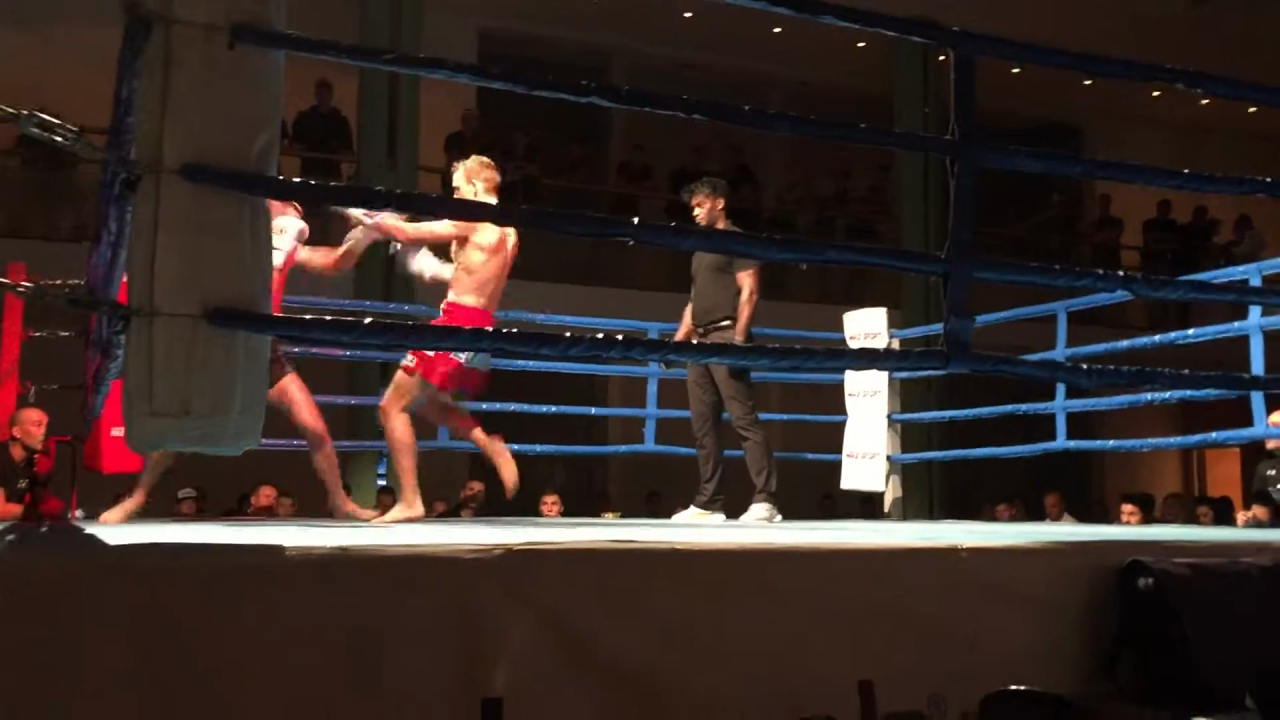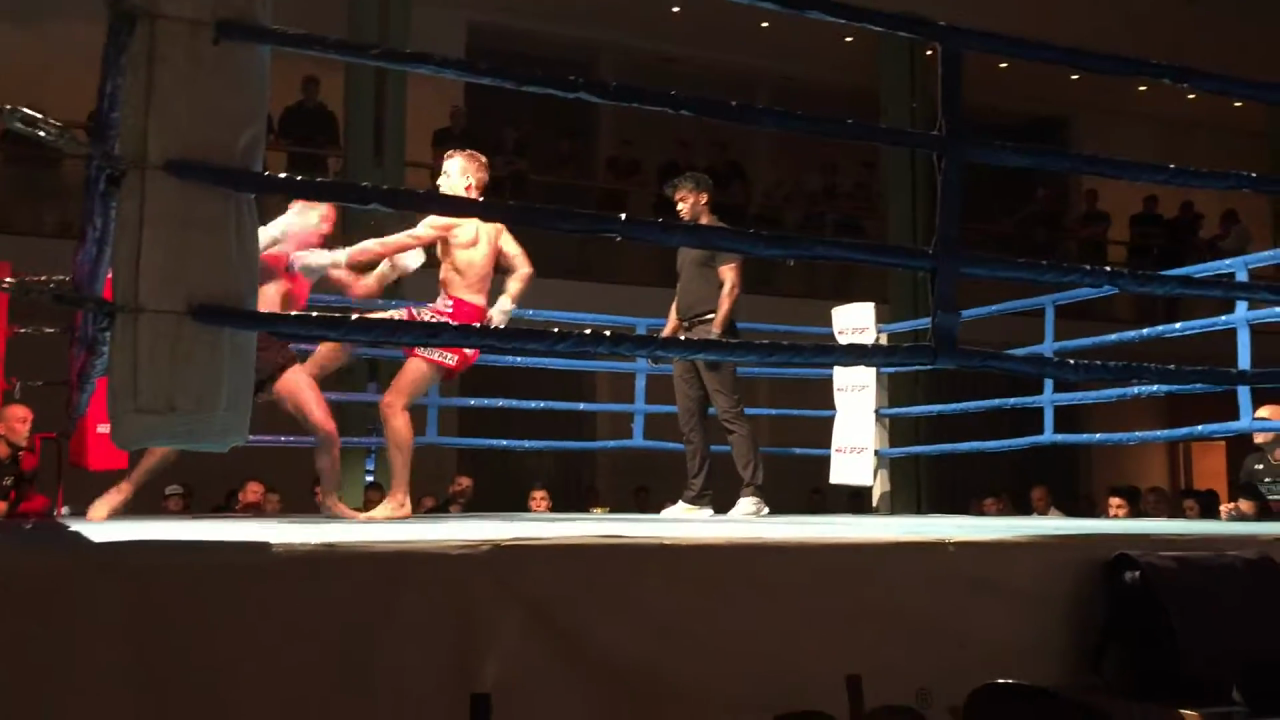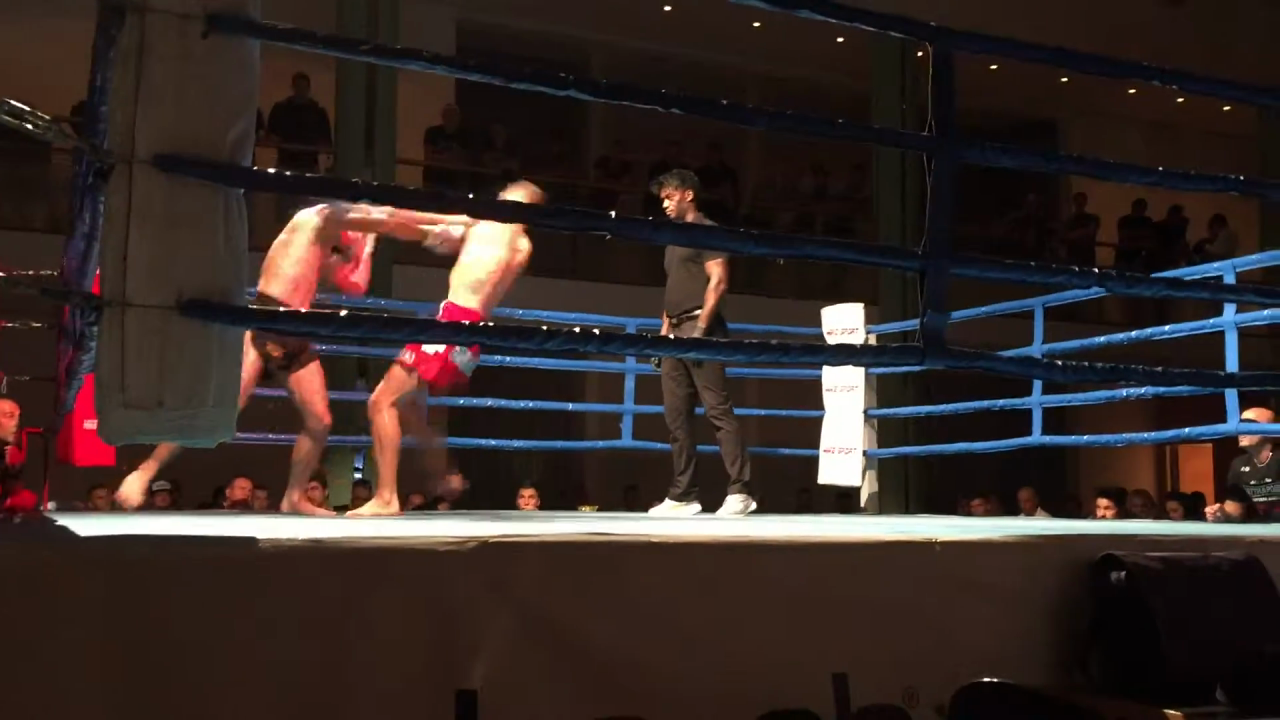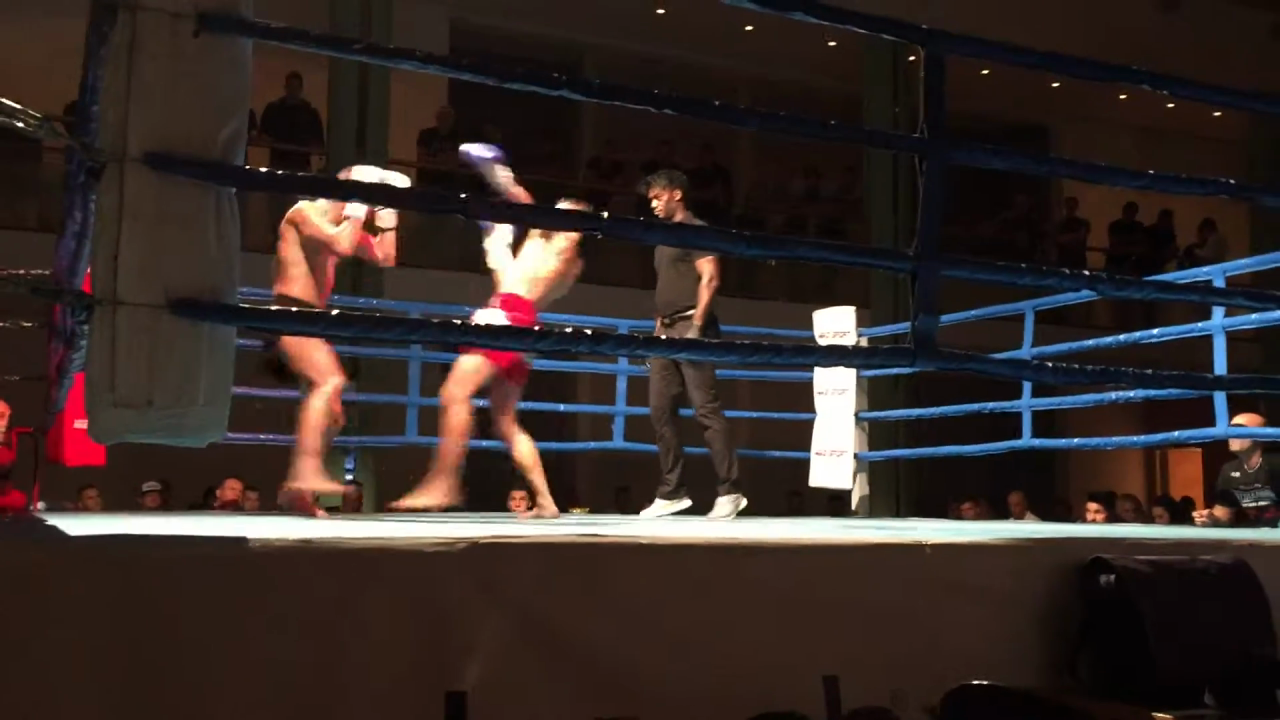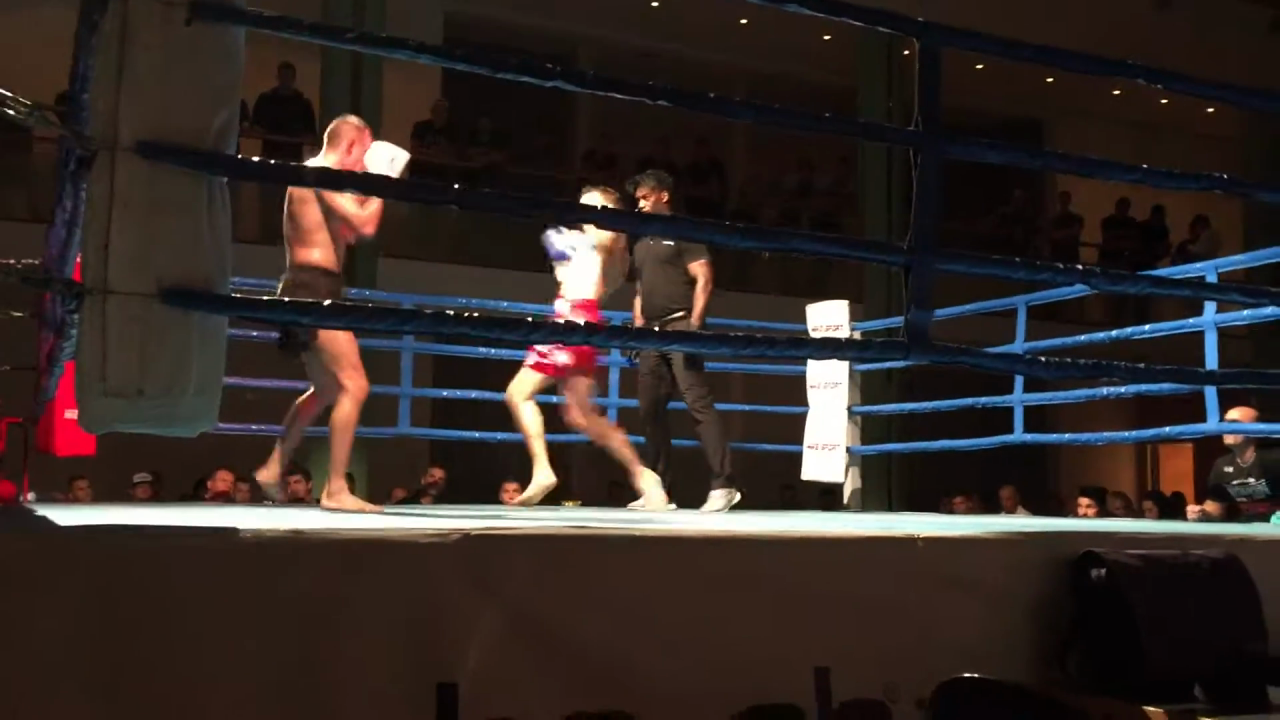
dt=0.2s
person 1, frame 1
left shoulder: (471, 220)
right shoulder: (505, 229)
left elbow: (408, 233)
left wrist: (374, 219)
left hip: (459, 326)
right hip: (480, 327)
left knee: (392, 407)
right knee: (431, 405)
left ankle: (410, 501)
right ankle: (496, 451)
person 1, frame 2
left shoulder: (451, 219)
right shoulder: (493, 225)
left elbow: (386, 246)
right elbow: (523, 269)
left wrist: (330, 258)
right wrist: (504, 306)
left hip: (457, 323)
right hip: (445, 315)
left knee: (393, 404)
left ankle: (399, 499)
person 1, frame 3
left shoulder: (493, 223)
right shoulder: (522, 245)
left hip: (455, 324)
right hip: (467, 327)
left knee: (383, 403)
right knee: (408, 403)
left ankle: (385, 498)
right ankle: (444, 476)
person 1, frame 4
left shoulder: (565, 233)
right shoulder: (573, 266)
left elbow: (527, 206)
left wrist: (500, 175)
right wrist: (498, 244)
left hip: (506, 314)
right hip: (521, 323)
left knee: (454, 396)
right knee: (505, 422)
left ankle: (441, 484)
right ankle: (545, 500)
person 1, frame 5
left shoulder: (608, 231)
left elbow: (598, 241)
left wrist: (571, 245)
right wrist: (563, 262)
left hip: (578, 318)
right hip: (568, 320)
left knee: (582, 416)
right knee: (516, 394)
left ankle: (643, 476)
right ankle: (541, 471)
person 2, frame 1
left shoulder: (290, 252)
left elbow: (337, 263)
left wrist: (359, 238)
right wrist: (277, 251)
left hip: (265, 354)
left knee: (314, 428)
left ankle: (339, 501)
right ankle: (137, 498)
person 2, frame 2
right shoulder: (268, 241)
left elbow: (360, 289)
left wrist: (390, 269)
left hip: (276, 351)
left knee: (326, 429)
left ankle: (331, 500)
right ankle: (124, 490)
person 2, frame 3
left shoulder: (327, 251)
right shoulder: (321, 217)
left elbow: (355, 287)
right elbow: (386, 218)
left wrist: (366, 244)
right wrist: (446, 221)
left hip: (294, 331)
left knee: (320, 422)
left ankle: (295, 497)
right ankle: (146, 471)
person 2, frame 4
left shoulder: (340, 222)
right shoulder: (306, 210)
left elbow: (385, 258)
right elbow: (342, 246)
left wrist: (386, 212)
right wrist: (358, 208)
left knee: (331, 416)
right knee: (331, 380)
left ankle: (297, 488)
right ankle: (306, 471)
person 2, frame 5
right shoulder: (322, 174)
left elbow: (347, 235)
right elbow: (363, 226)
left hip: (314, 291)
right hip: (312, 290)
left knee: (325, 388)
right knee: (354, 385)
left ankle: (274, 468)
right ankle: (336, 489)
person 3, frame 1
right shoulder: (701, 250)
left elbow: (749, 293)
left wrist: (739, 340)
right wrist: (677, 341)
left hip: (725, 337)
right hip: (700, 342)
left knee: (743, 419)
right knee: (703, 425)
left ankle: (765, 500)
right ankle: (708, 503)
person 3, frame 2
right shoulder: (687, 244)
left elbow: (731, 286)
left wrist: (716, 332)
right wrist: (664, 337)
left hip: (710, 331)
right hip: (686, 337)
left knee: (729, 412)
right knee: (690, 420)
left ankle: (752, 493)
right ankle: (696, 498)
person 3, frame 3
left shoulder: (707, 231)
right shoulder: (675, 241)
left elbow: (718, 281)
left wrist: (700, 328)
right wrist: (663, 336)
left hip: (699, 329)
right hip: (676, 334)
left knee: (717, 409)
right knee: (676, 416)
left ankle: (739, 491)
right ankle: (682, 495)
person 3, frame 4
left shoulder: (696, 230)
right shoulder: (664, 240)
left elbow: (710, 279)
left wrist: (696, 326)
right wrist: (657, 335)
left hip: (691, 326)
right hip: (668, 332)
left knee: (705, 408)
right knee: (661, 412)
left ankle: (729, 492)
right ankle: (671, 492)
person 3, frame 5
right shoulder: (642, 244)
left elbow: (704, 282)
left wrist: (694, 327)
left hip: (680, 328)
right hip: (653, 334)
left knee: (699, 404)
right knee: (650, 411)
left ankle: (722, 485)
